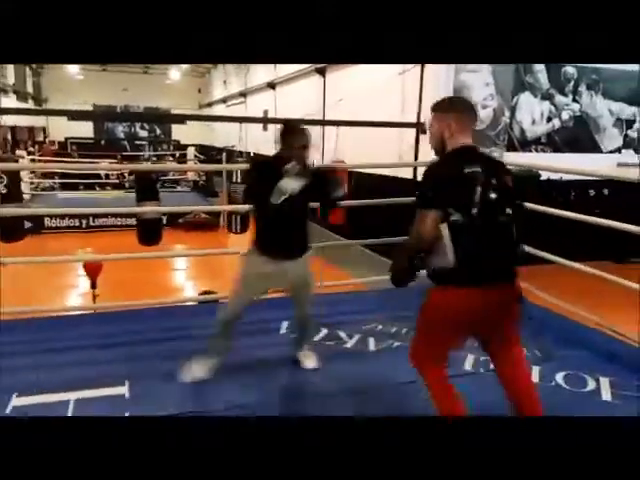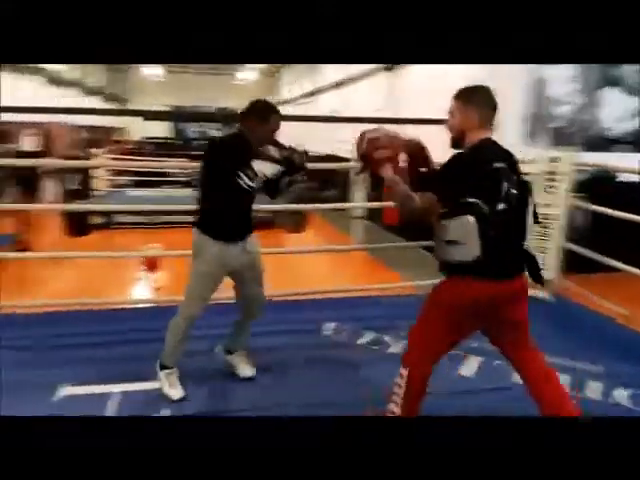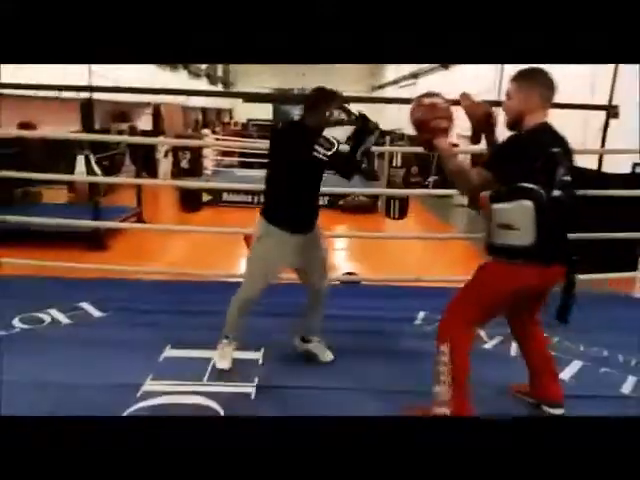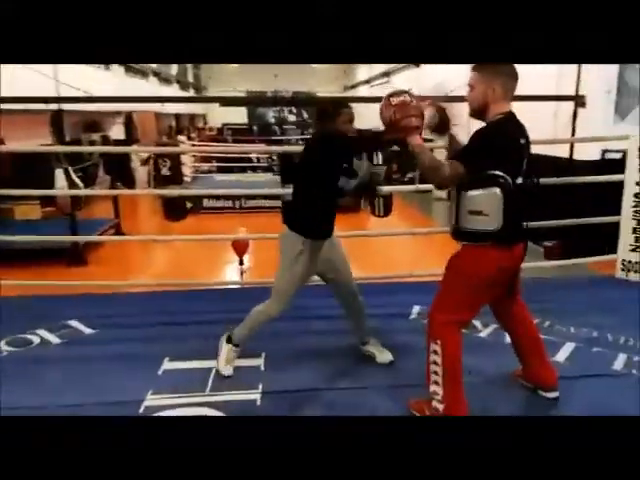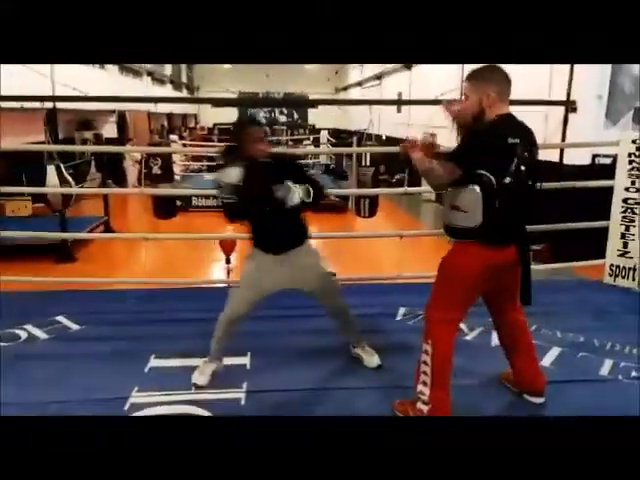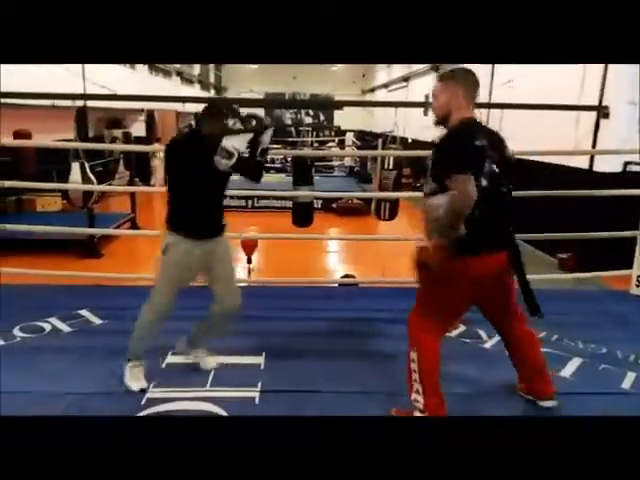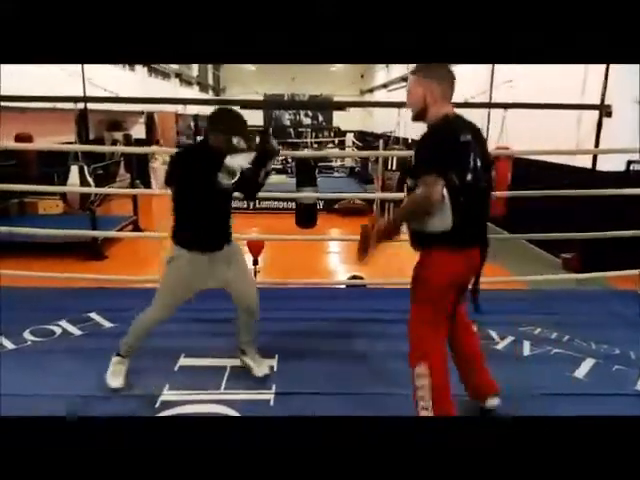
dt=0.4s
person 1, frame 1
left shoulder: (440, 172)
right shoulder: (500, 170)
left elbow: (426, 232)
right elbow: (512, 225)
left wrist: (404, 259)
left hip: (456, 291)
right hip: (502, 285)
left knee: (426, 358)
right knee: (509, 359)
person 1, frame 2
left shoulder: (464, 163)
right shoulder: (506, 161)
left elbow: (419, 206)
left wrist: (388, 174)
right wrist: (430, 175)
left hip: (468, 283)
right hip: (511, 279)
left knee: (419, 351)
right knee: (524, 354)
left ankle: (399, 413)
right ankle: (565, 412)
person 1, frame 3
left shoulder: (523, 144)
right shoulder: (558, 146)
left elbow: (470, 183)
left wrist: (442, 143)
right wrist: (488, 132)
left hip: (516, 264)
right hip: (550, 263)
left knee: (455, 325)
right knee: (524, 322)
left ankle: (450, 409)
right ankle: (548, 395)
person 1, frame 4
left shoulder: (491, 135)
right shoulder: (514, 131)
left elbow: (444, 177)
right elbow: (472, 165)
left wrist: (413, 138)
right wrist: (444, 131)
left hip: (485, 249)
right hip: (511, 243)
left knee: (444, 320)
right knee: (510, 308)
left ankle: (447, 407)
right ankle: (543, 378)
person 1, frame 5
left shoulder: (483, 136)
right shoulder: (524, 135)
left elbow: (442, 178)
left wrist: (416, 154)
right wrist: (465, 126)
left hip: (476, 248)
right hip: (511, 245)
left knee: (440, 320)
right knee: (509, 311)
left ankle: (431, 407)
right ankle: (531, 382)
person 1, frame 6
left shoulder: (453, 142)
right shoulder: (493, 140)
left elbow: (464, 195)
left wrist: (438, 242)
left hip: (464, 256)
right hip: (499, 251)
left knee: (423, 325)
right knee: (511, 320)
left ankle: (428, 410)
right ankle: (540, 388)
person 1, frame 7
left shoulder: (435, 138)
right shoulder: (470, 131)
left elbow: (429, 195)
left wrist: (387, 224)
left hip: (444, 251)
right hip: (470, 246)
left knee: (426, 337)
right knee: (453, 319)
left ankle: (439, 410)
right ankle: (483, 390)
person 2, frame 1
left shoulder: (306, 174)
right shoulder: (261, 169)
left elbow: (329, 199)
right elbow: (263, 206)
left wrist: (325, 184)
right wrist: (287, 187)
left hip: (297, 257)
right hip: (263, 256)
left knee: (304, 312)
right knee: (231, 311)
left ankle: (304, 347)
right ankle: (209, 357)
person 2, frame 2
left shoulder: (256, 153)
right shoulder: (219, 149)
left elbow: (271, 190)
right elbow: (234, 189)
left wrist: (287, 169)
right wrist: (263, 169)
left hip: (244, 239)
right hip: (213, 241)
left knee: (253, 301)
right knee: (191, 309)
left ankle: (232, 350)
right ankle: (167, 367)
person 2, frame 3
left shoulder: (321, 137)
right shoulder: (285, 135)
left elbow: (349, 169)
right elbow: (312, 158)
right wrist: (337, 137)
left hip: (307, 229)
right hip: (275, 228)
left knee: (318, 289)
right knee: (250, 291)
left ankle: (308, 339)
right ankle: (228, 340)
person 2, frame 4
left shoulder: (335, 147)
right shoulder: (322, 146)
left elbow: (342, 184)
left wrist: (360, 182)
left hip: (324, 238)
right hip: (300, 240)
left knee: (350, 292)
right knee: (277, 305)
left ankle: (365, 340)
right ankle: (233, 341)
person 2, frame 5
left shoulder: (285, 165)
right shoulder: (236, 172)
left elbow: (318, 194)
right elbow: (233, 215)
left wrist: (299, 193)
right wrist: (229, 185)
left hip: (298, 251)
right hip: (264, 254)
left knee: (335, 303)
right knee: (233, 312)
left ankle: (358, 344)
right ankle: (213, 358)
person 2, frame 6
left shoulder: (224, 144)
right shoulder: (180, 147)
left elbow: (254, 174)
right elbow: (202, 177)
left wrist: (257, 141)
right wrist: (230, 147)
left hip: (214, 238)
right hip: (183, 240)
left knee: (230, 303)
right knee: (159, 306)
left ankle: (193, 344)
right ankle: (135, 360)
person 2, frame 7
left shoulder: (228, 158)
right shoulder: (185, 158)
left elbow: (250, 191)
right elbow: (199, 198)
left wrist: (263, 160)
right wrist: (230, 168)
left hip: (223, 247)
right hip: (189, 251)
left knee: (249, 303)
right knee: (159, 312)
left ankle: (247, 351)
right ankle: (122, 356)
